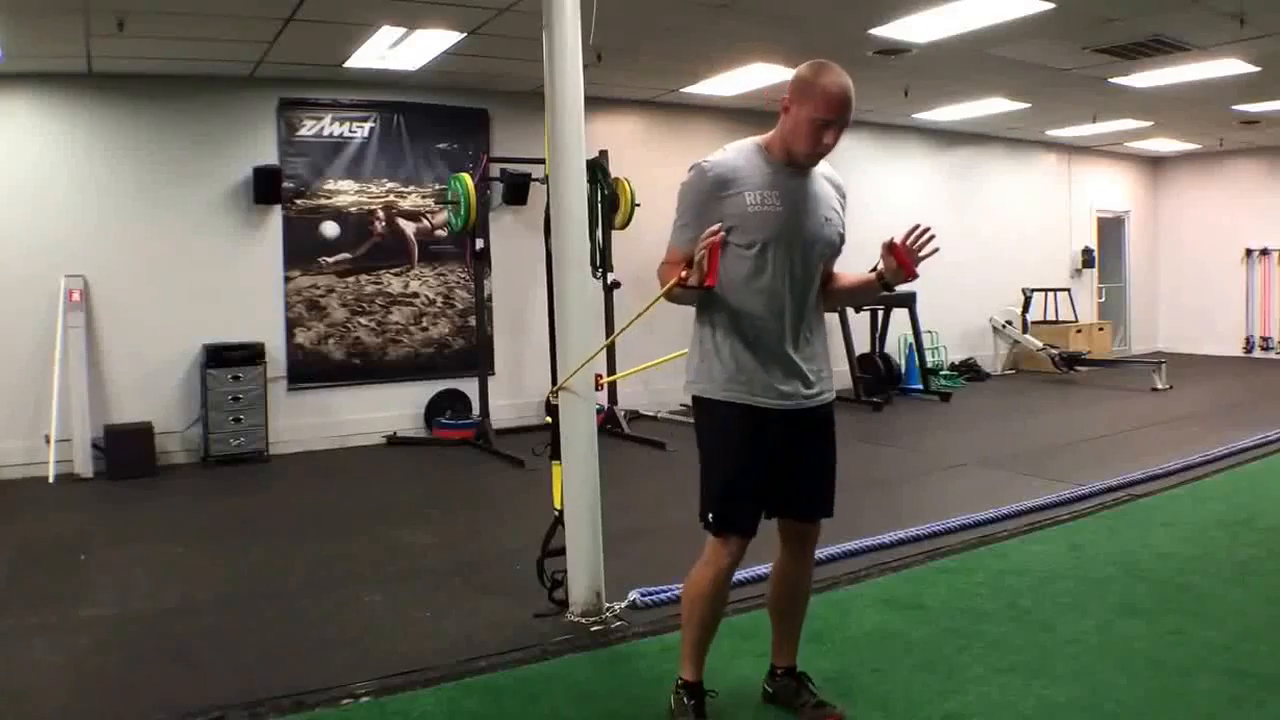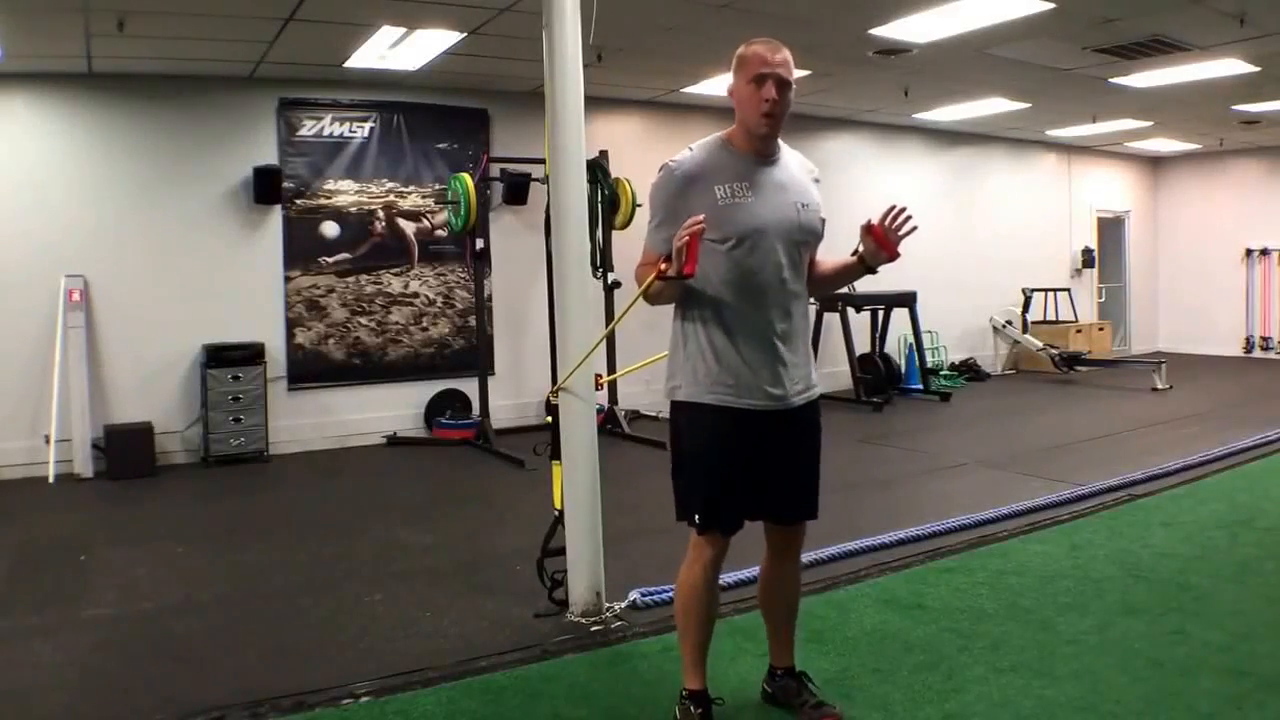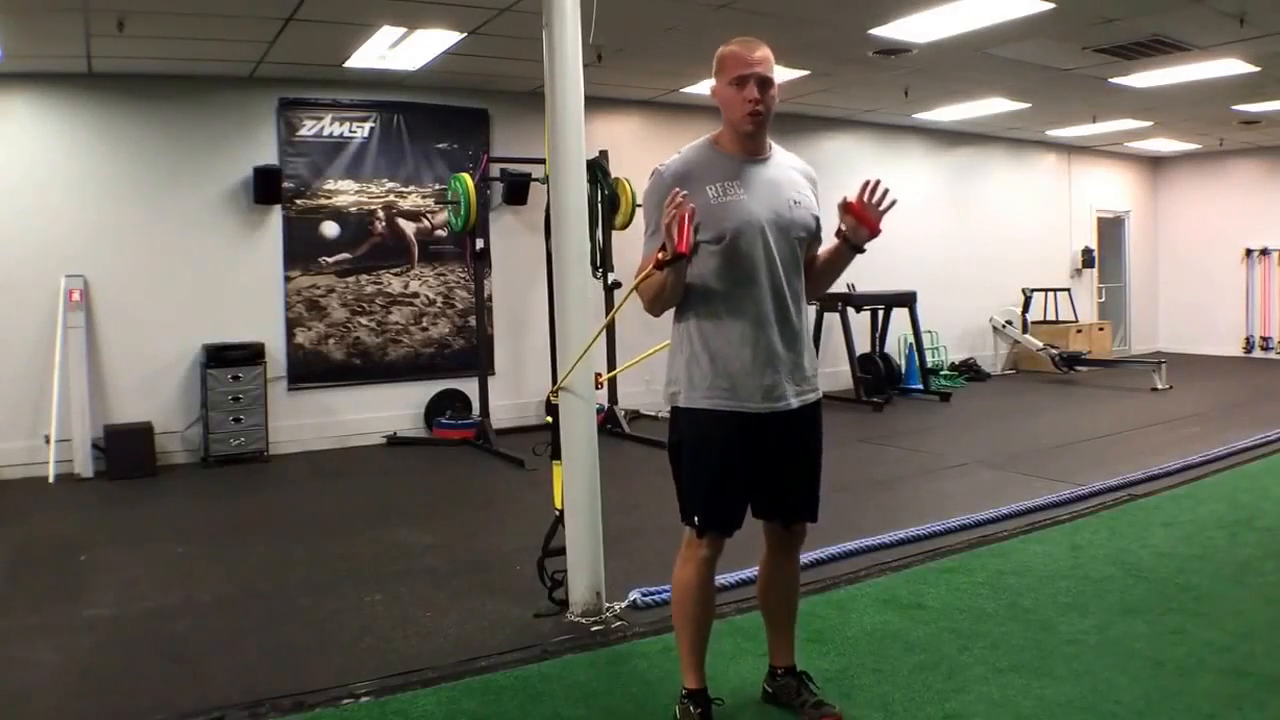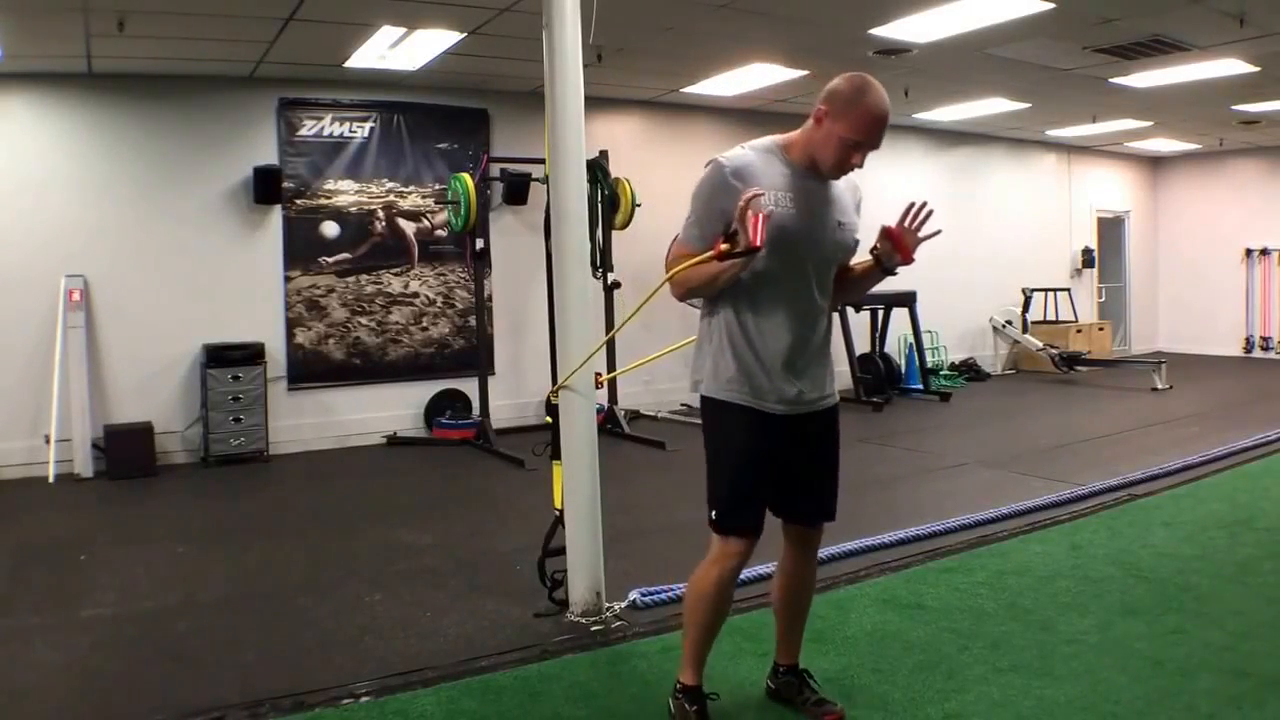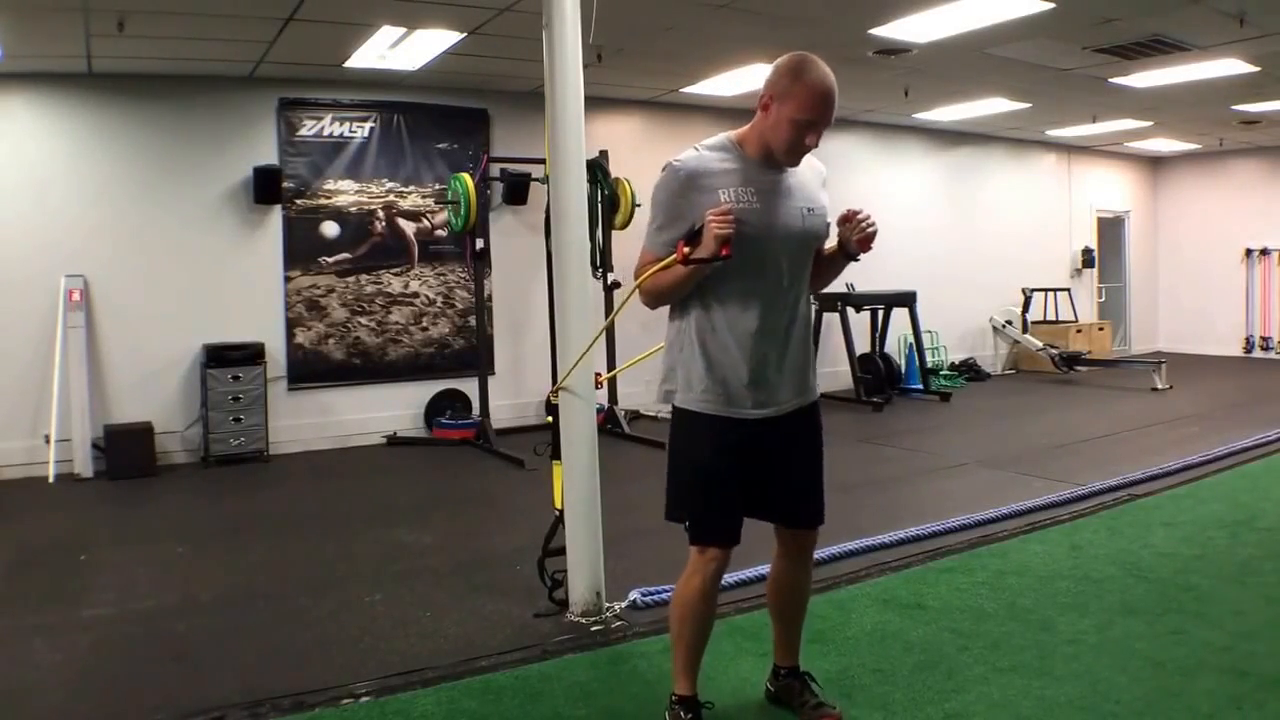
dt=1s
person 1, frame 1
left shoulder: (831, 189)
right shoulder: (718, 175)
right elbow: (670, 276)
left wrist: (882, 279)
right wrist: (694, 280)
left hip: (808, 394)
right hip: (732, 394)
left knee: (802, 537)
right knee: (727, 544)
person 1, frame 2
left shoulder: (804, 175)
right shoulder: (688, 173)
right elbow: (649, 282)
left wrist: (863, 261)
right wrist: (676, 270)
left hip: (793, 392)
right hip: (714, 395)
left knee: (787, 538)
right knee: (710, 543)
person 1, frame 3
left shoulder: (800, 174)
right shoulder: (678, 176)
right elbow: (653, 301)
left wrist: (851, 242)
right wrist: (674, 256)
left hip: (795, 393)
right hip: (712, 398)
left knee: (787, 536)
right knee: (705, 542)
person 1, frame 4
left shoulder: (846, 195)
right shoulder: (734, 172)
right elbow: (682, 283)
left wrist: (885, 261)
right wrist: (741, 252)
left hip: (812, 395)
right hip: (738, 393)
left knee: (805, 537)
right knee: (732, 545)
person 1, frame 5
left shoulder: (812, 178)
right shoulder: (691, 174)
right elbow: (650, 290)
left wrist: (845, 250)
right wrist: (703, 255)
left hip: (794, 398)
right hip: (713, 402)
left knee: (799, 540)
right knee: (710, 555)
